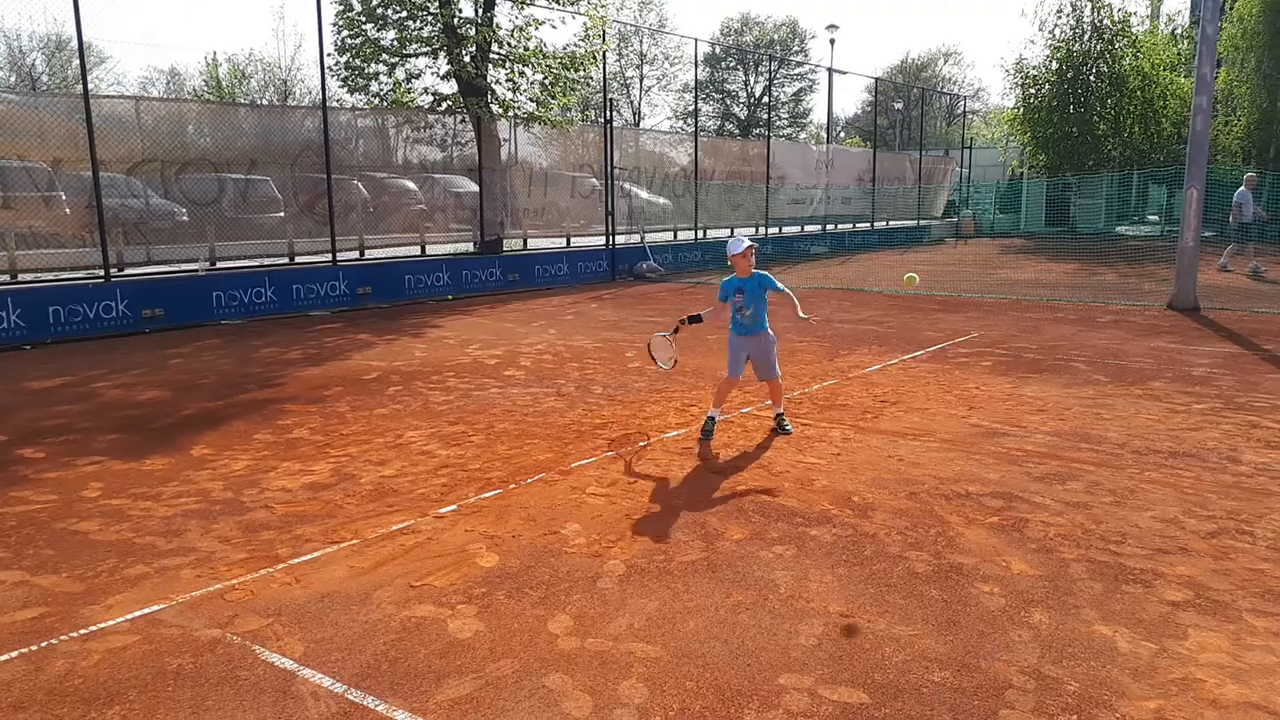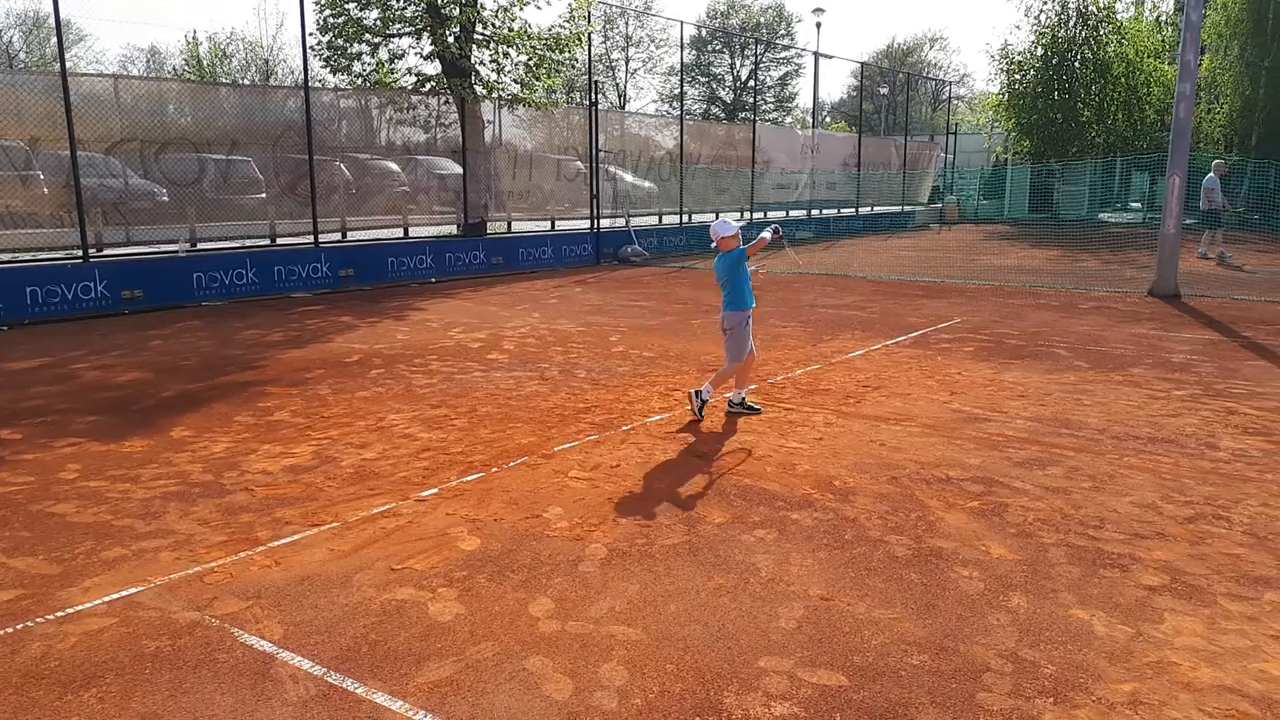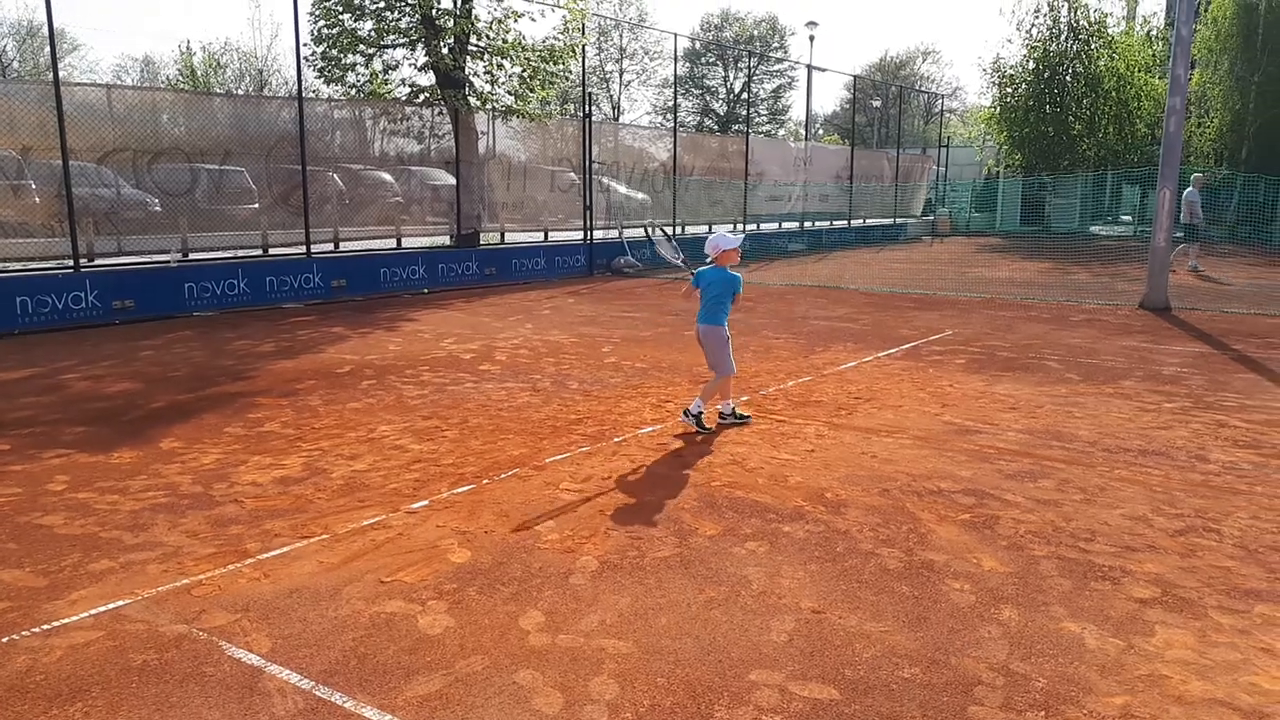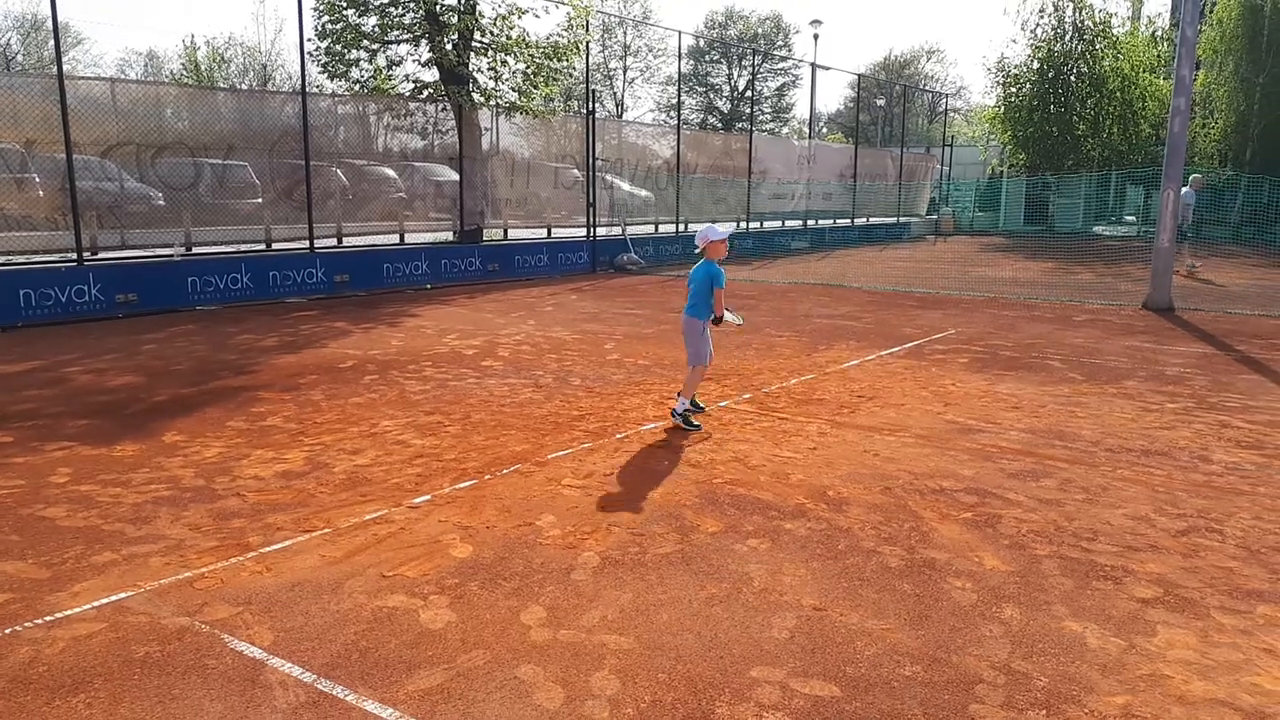
dt=0.3s
person 1, frame 1
left shoulder: (762, 278)
right shoulder: (727, 283)
left elbow: (787, 294)
right elbow: (718, 311)
left wrist: (799, 312)
right wrist: (694, 318)
left hip: (761, 337)
right hip: (738, 338)
left knee: (774, 379)
right knee: (732, 379)
left ankle: (779, 415)
right ankle: (712, 418)
person 1, frame 2
left shoulder: (719, 261)
right shoulder: (734, 257)
right elbow: (761, 242)
right wrist: (772, 230)
left hip: (733, 315)
right hip: (738, 317)
left knee: (750, 359)
right knee: (736, 364)
left ankle: (738, 400)
right ankle: (701, 395)
person 1, frame 3
left shoulder: (702, 272)
right shoulder: (735, 278)
left elbow: (685, 293)
left hip: (702, 326)
right hip: (716, 329)
left knee: (726, 372)
right knee: (722, 375)
left ankle: (727, 411)
right ankle: (693, 412)
person 1, frame 4
left shoulder: (698, 267)
right shoulder: (716, 271)
right elbow: (718, 304)
right wrist: (716, 319)
left hip: (694, 319)
right hip: (697, 321)
left knee: (703, 362)
right knee: (699, 365)
left ankle: (687, 397)
right ankle: (680, 411)
